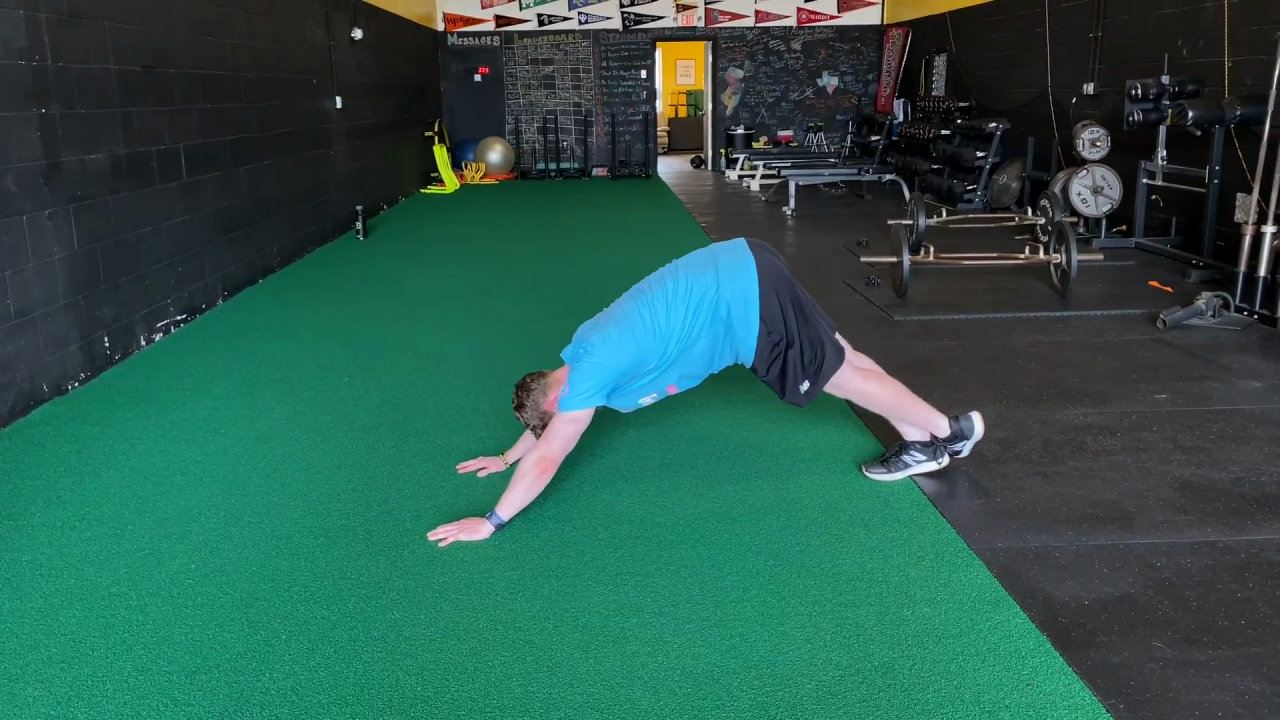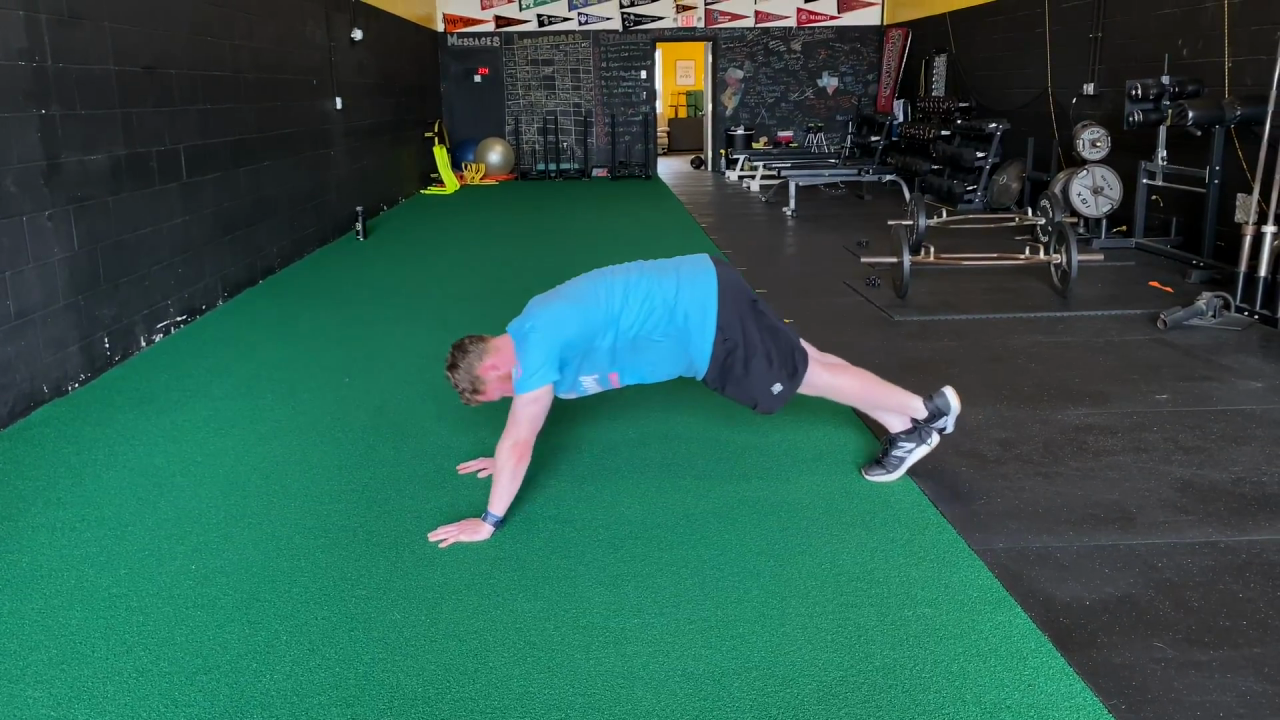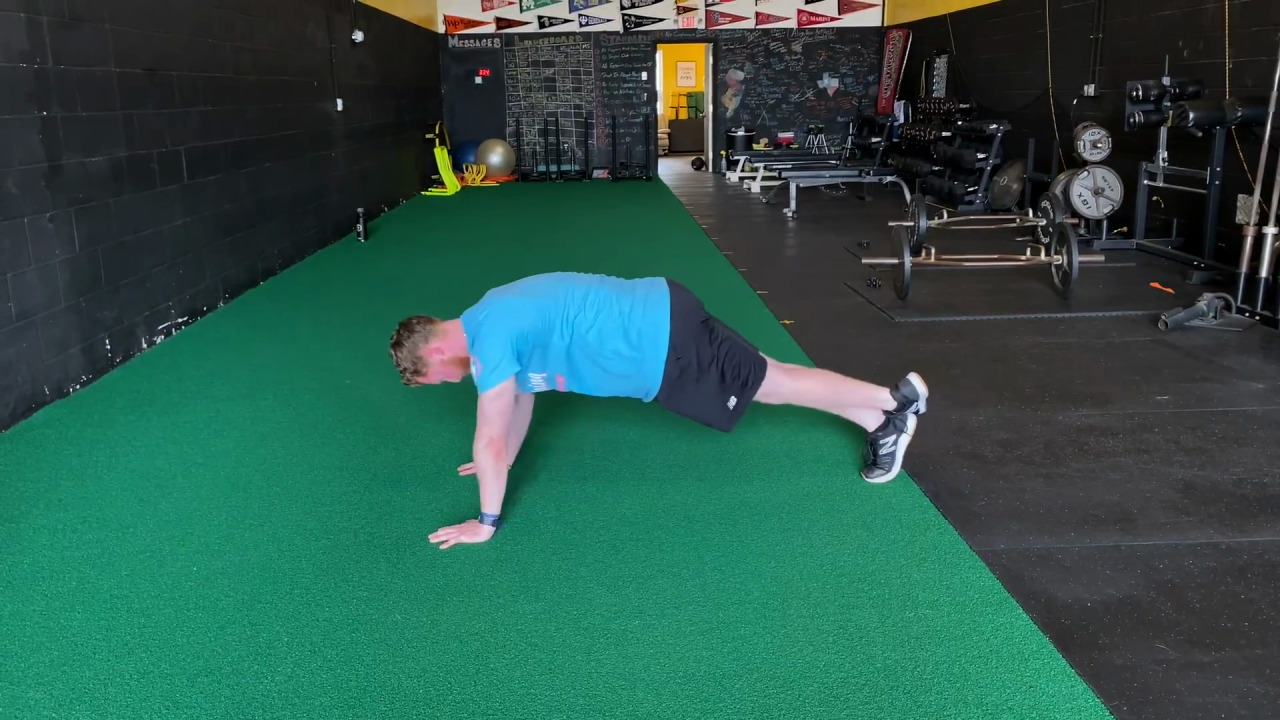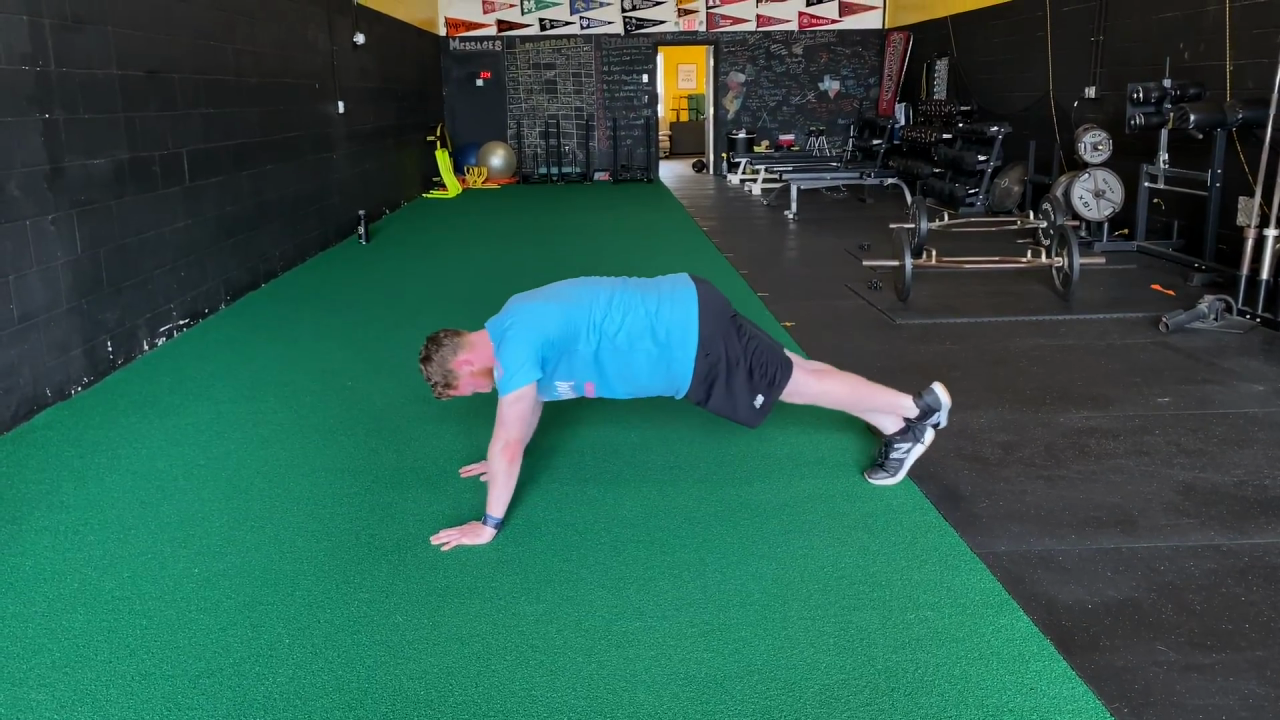
dt=0.4s
person 1, frame 1
left shoulder: (590, 369)
right shoulder: (583, 353)
left elbow: (547, 456)
right elbow: (546, 416)
left wrist: (492, 521)
right wrist: (506, 457)
left hip: (746, 300)
right hip: (742, 273)
left knee: (837, 374)
right knee: (836, 356)
left ankle: (946, 433)
right ankle: (920, 440)
person 1, frame 2
left shoulder: (533, 345)
right shoulder: (534, 328)
left elbow: (519, 440)
left wrist: (489, 520)
right wrist: (502, 459)
left hip: (703, 316)
right hip: (702, 291)
left knee: (803, 374)
right knee: (802, 361)
left ankle: (925, 413)
right ankle: (904, 426)
person 1, frame 3
left shoulder: (488, 337)
right shoulder: (496, 320)
left elbow: (490, 436)
right elbow: (521, 397)
left wrist: (487, 521)
right wrist: (501, 463)
left hip: (662, 344)
right hip: (658, 319)
left knee: (769, 385)
right knee: (767, 376)
left ankle: (895, 401)
right ankle: (881, 425)
person 1, frame 4
left shoulder: (513, 345)
right shoulder: (518, 326)
left elbow: (507, 440)
right elbow: (535, 400)
left wrist: (488, 524)
right wrist: (502, 464)
left hip: (688, 342)
right hip: (683, 315)
left knee: (794, 384)
right knee: (789, 371)
left ankle: (917, 409)
right ankle: (899, 429)
